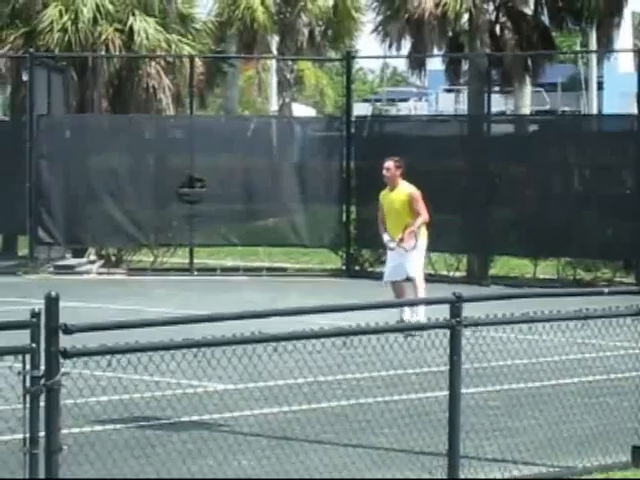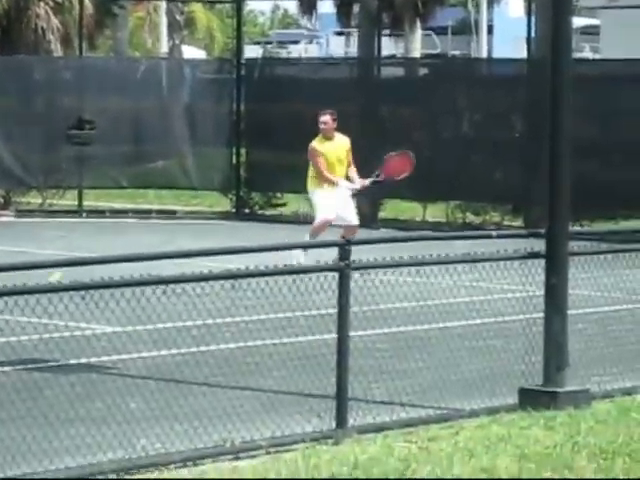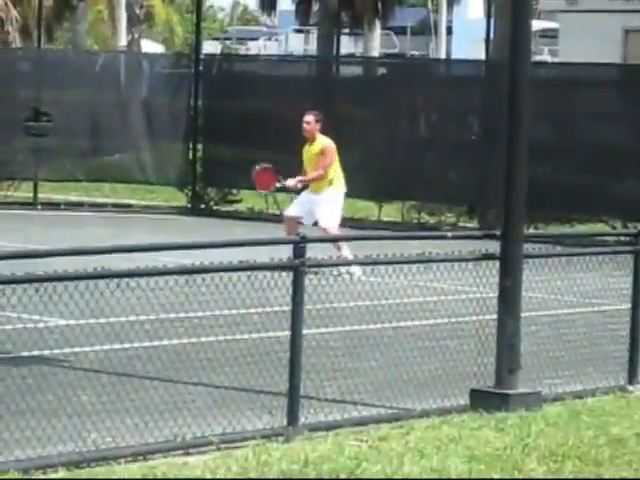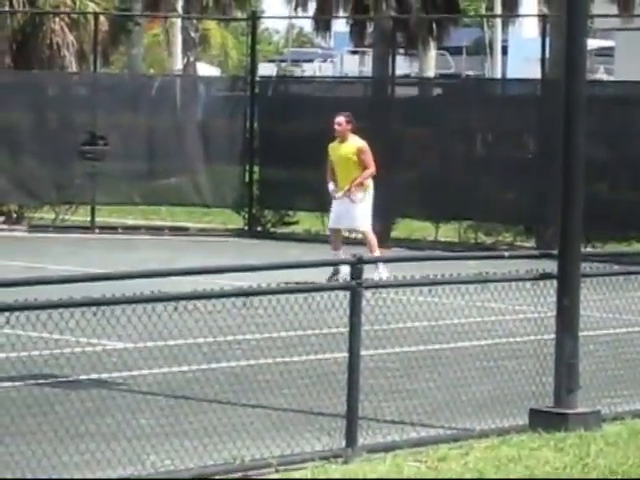
dt=1s
person 1, frame 1
left shoulder: (410, 191)
right shoulder: (383, 195)
left elbow: (424, 216)
right elbow: (381, 221)
left wrist: (412, 229)
right wrist: (386, 236)
left hip: (414, 240)
right hip: (396, 243)
left knee: (415, 275)
right knee: (394, 280)
left ankle: (420, 316)
right ankle: (406, 315)
person 1, frame 2
left shoulder: (345, 141)
right shoulder: (315, 146)
left elbow: (350, 166)
right elbow: (323, 174)
left wrist: (356, 179)
right wrist: (342, 184)
left hip: (342, 189)
right hip: (321, 188)
left knee: (353, 225)
right knee: (326, 218)
person 1, frame 3
left shoulder: (326, 146)
right shoulder: (307, 147)
left elbow: (321, 173)
left wrist: (297, 180)
right wrist: (300, 181)
left hip: (331, 191)
right hip: (313, 191)
left knee: (326, 227)
right knee: (289, 217)
left ankle: (350, 263)
person 1, frame 4
left shoulder: (360, 145)
right shoulder: (332, 146)
left elbow: (371, 169)
right elbow: (331, 170)
left wrist: (355, 183)
right wrist: (331, 184)
left hip: (359, 194)
right hip: (341, 194)
left knee: (364, 228)
right knee: (333, 229)
left ankle: (380, 268)
right ankle: (340, 269)
